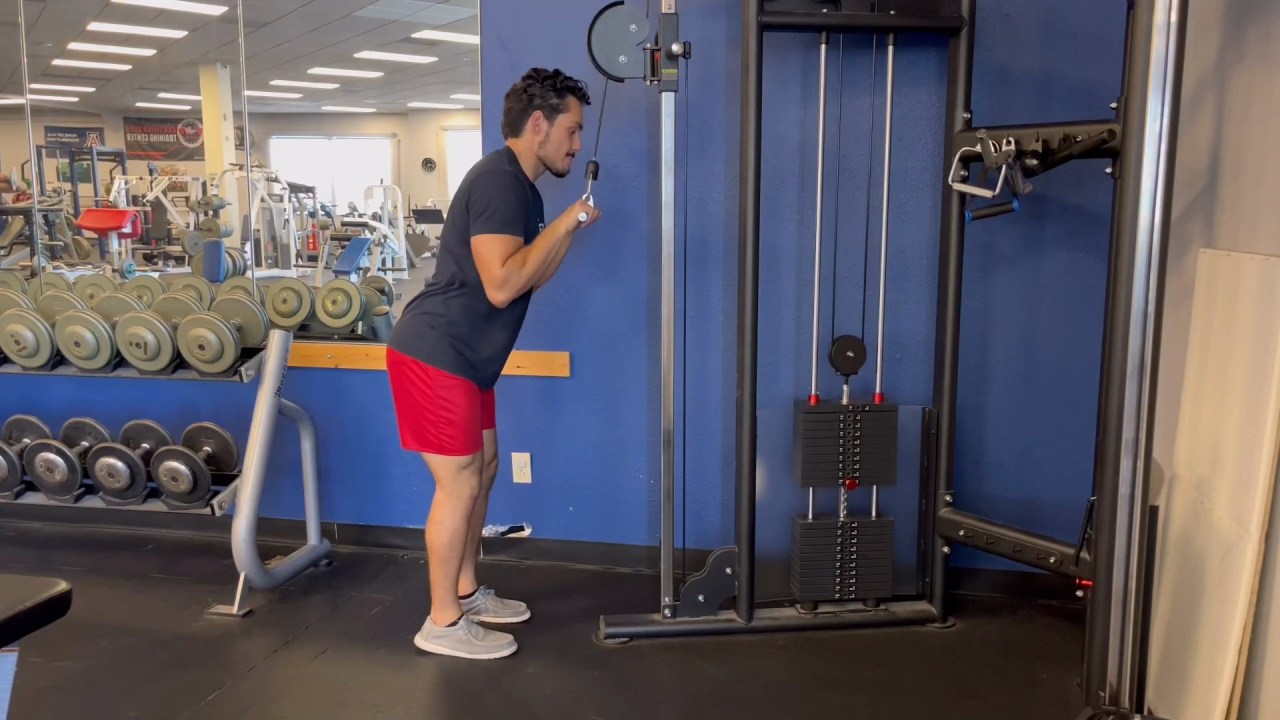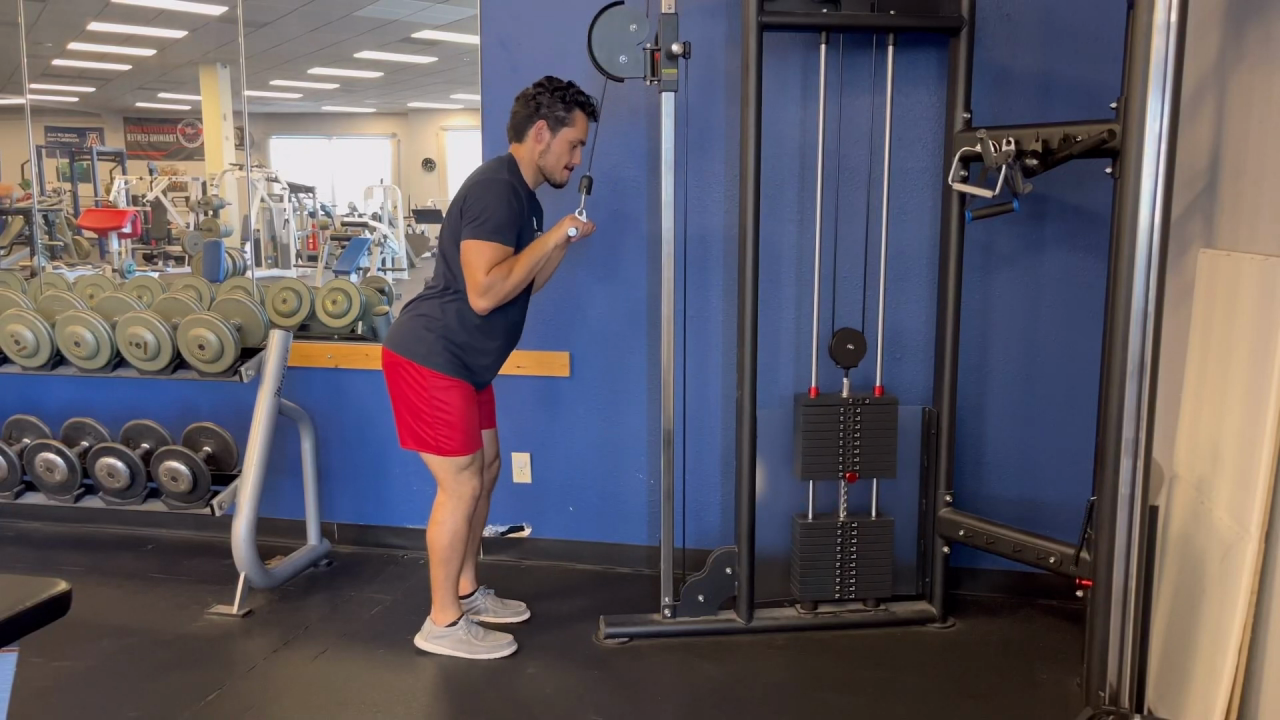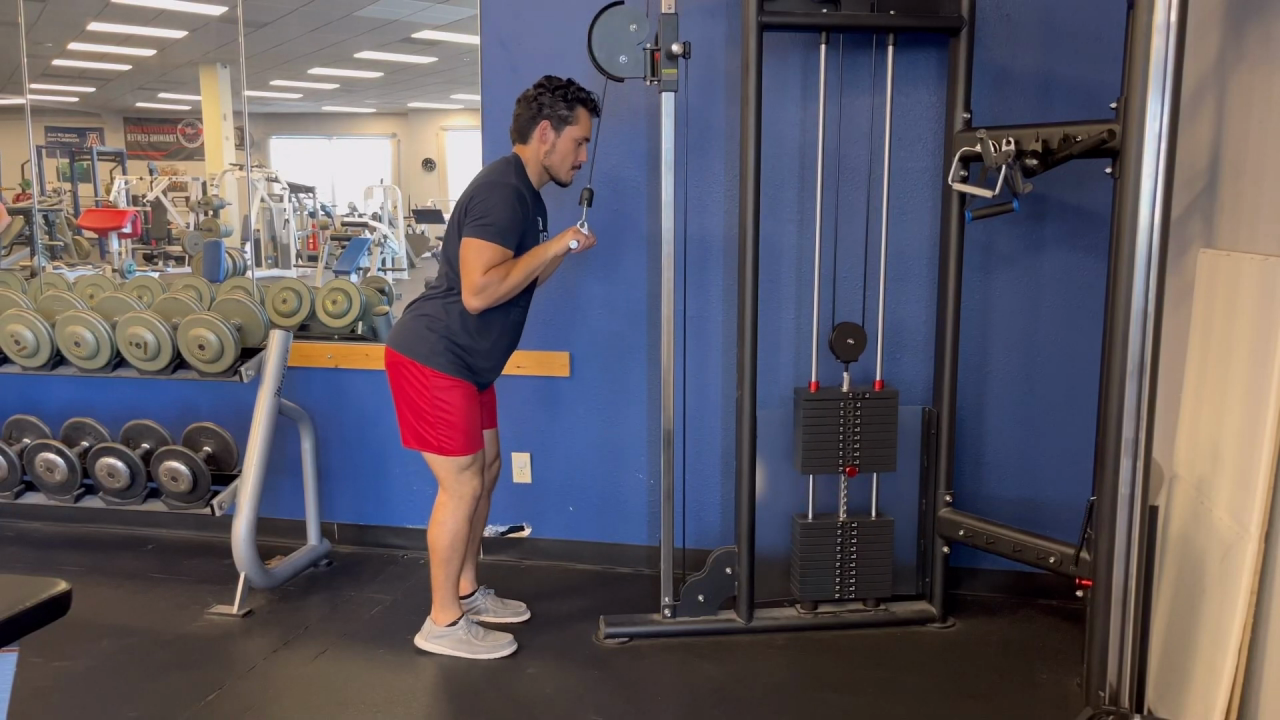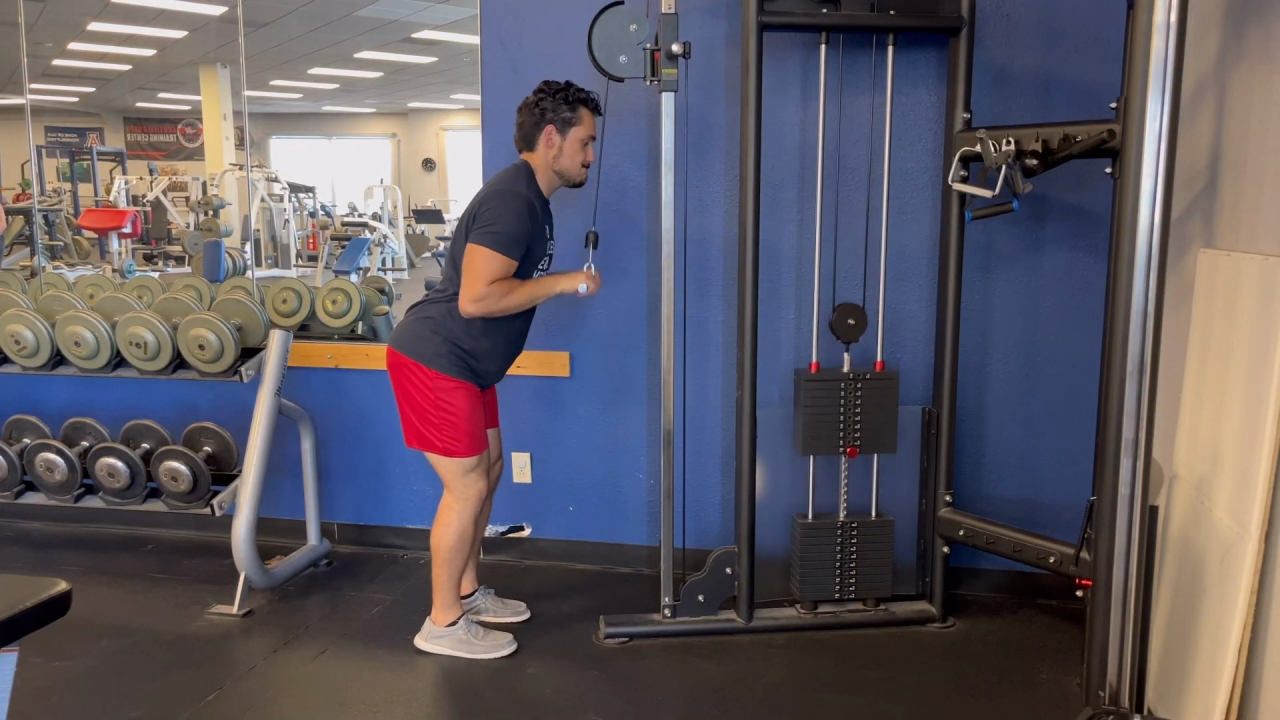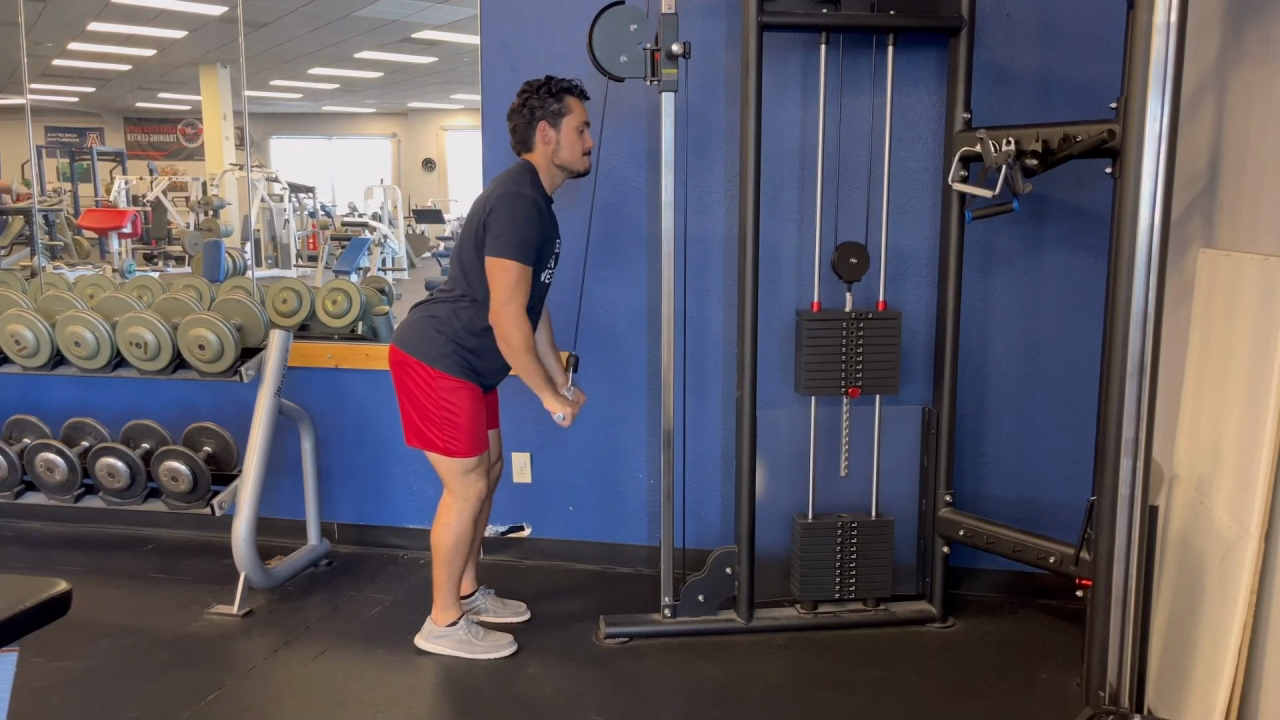
dt=0.4s
person 1, frame 1
left shoulder: (519, 185)
right shoulder: (499, 181)
left elbow: (531, 279)
right elbow: (502, 286)
left wrist: (571, 225)
right wrist: (562, 223)
left hip: (463, 355)
right hip: (434, 355)
left knee: (483, 469)
right knee: (459, 484)
left ankle: (466, 592)
right ankle: (444, 622)
person 1, frame 2
left shoulder: (521, 192)
right shoulder: (495, 189)
left elbow: (524, 285)
right elbow: (484, 293)
left wrist: (563, 241)
right wrist: (552, 236)
left hip: (461, 358)
right hip: (429, 357)
left knee: (484, 470)
right knee: (461, 485)
left ankle: (467, 591)
right ankle: (444, 622)
person 1, frame 3
left shoulder: (523, 191)
right shoulder: (502, 190)
left elbow: (518, 283)
right elbow: (478, 291)
left wrist: (565, 248)
right wrist: (555, 244)
left hip: (463, 359)
right hip: (432, 357)
left knee: (484, 470)
right knee: (462, 485)
left ankle: (466, 592)
right ankle: (444, 622)
person 1, frame 4
left shoulder: (528, 196)
right shoulder: (513, 199)
right elbow: (476, 298)
left wrist: (567, 278)
right wrist: (564, 283)
left hip: (461, 360)
right hip: (434, 359)
left knee: (487, 470)
right knee: (468, 487)
left ankle: (467, 592)
right ankle: (444, 623)
person 1, frame 5
left shoulder: (532, 198)
right shoulder: (519, 202)
left elbow: (530, 306)
right elbow: (507, 318)
left wrist: (561, 380)
right wrist: (548, 395)
left hip: (461, 359)
right hip: (437, 359)
left knee: (487, 471)
right knee: (468, 487)
left ankle: (467, 593)
right ankle: (444, 623)
